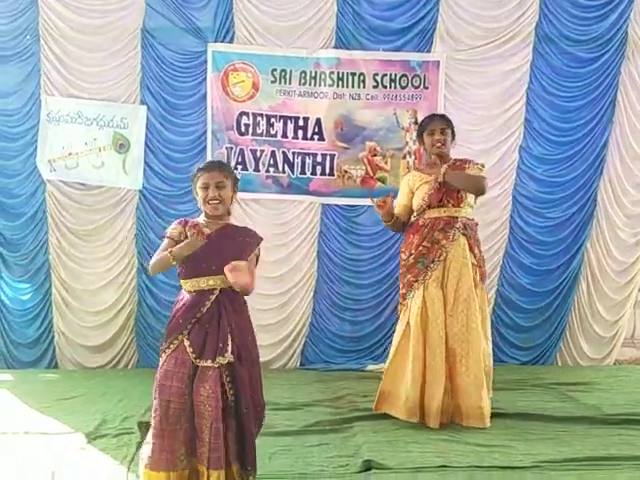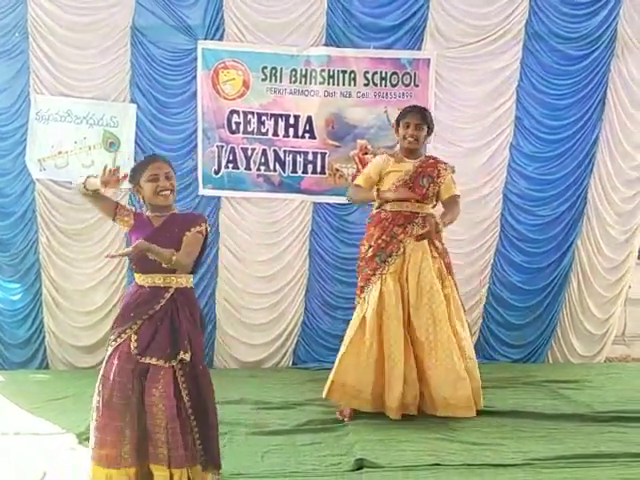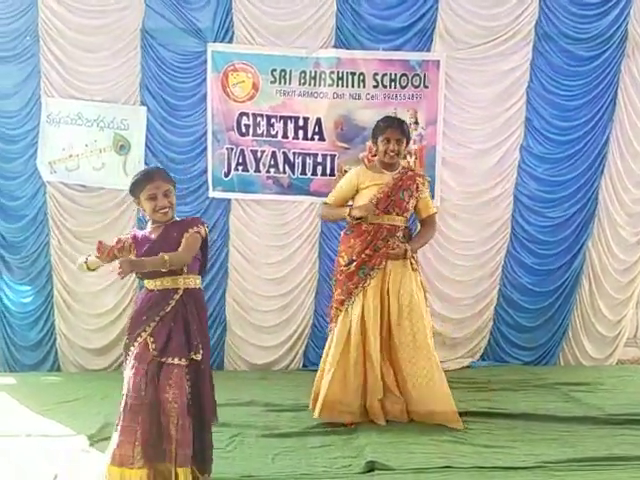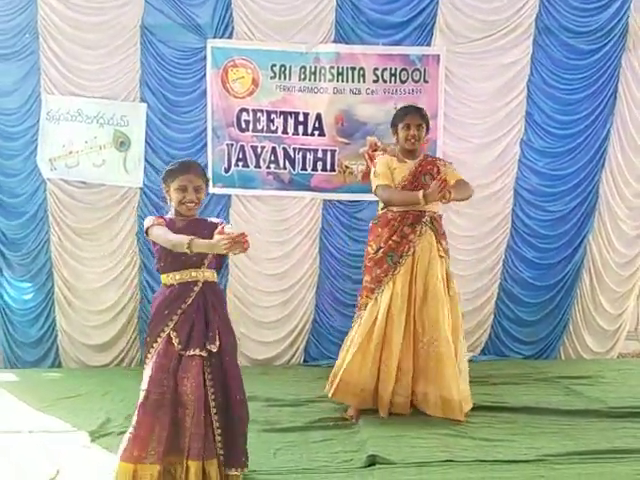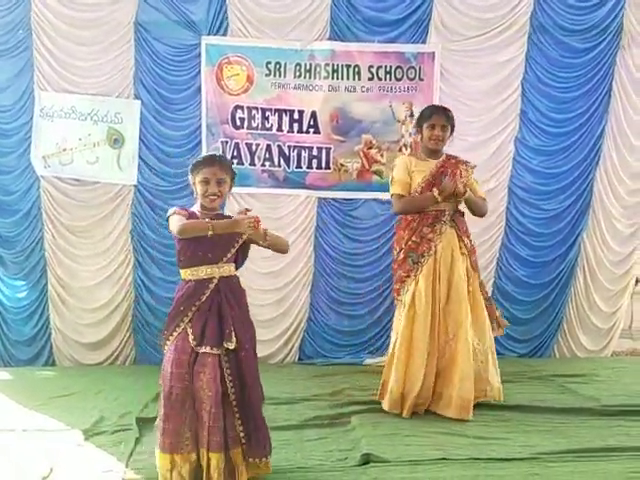
dt=0.5s
person 1, frame 1
left shoulder: (245, 238)
right shoulder: (183, 229)
left elbow: (247, 287)
right elbow: (153, 267)
left wrist: (240, 280)
right wrist: (187, 246)
left hip: (228, 323)
right hip: (188, 320)
left knee: (218, 402)
right knee: (174, 399)
person 1, frame 2
left shoulder: (193, 222)
right shoulder: (134, 220)
left elbow: (185, 262)
right elbow: (85, 188)
left wrist: (147, 249)
right wrist: (101, 183)
left hip: (176, 315)
right hip: (136, 313)
left knee: (172, 396)
right knee: (120, 392)
person 1, frame 3
left shoulder: (192, 227)
right shoulder: (135, 239)
left elbow: (183, 257)
right elbow: (87, 262)
left wrist: (138, 263)
right wrist: (99, 257)
left hip: (185, 318)
right hip: (148, 319)
left knee: (178, 395)
right knee: (140, 394)
person 1, frame 4
left shoulder: (213, 226)
right shoulder: (156, 224)
left elbow: (236, 240)
right elbow: (172, 242)
left wrist: (233, 241)
right wrist: (211, 245)
left hip: (207, 312)
right hip: (170, 311)
left knee: (205, 388)
right knee: (159, 388)
person 1, frame 5
left shoulder: (239, 223)
right shoulder: (180, 215)
left elbow: (284, 247)
right elbow: (181, 230)
left wrist: (255, 232)
right wrist: (230, 226)
left hip: (227, 306)
right hip: (191, 306)
left knee: (224, 383)
right knee: (180, 382)
person 2, frame 1
left shoulder: (466, 167)
right shoulder: (412, 178)
left elbow: (481, 187)
right elbow: (400, 224)
left wrist: (441, 172)
right wrist: (386, 215)
left hip: (461, 255)
right hip: (422, 255)
left knee: (463, 325)
right knee: (422, 322)
left ankle: (460, 401)
right ankle: (418, 400)
person 2, frame 2
left shoulder: (439, 169)
right shoulder: (384, 162)
left elbow: (454, 207)
right elbow: (354, 193)
left wrist: (437, 223)
right wrist: (388, 192)
left hip: (422, 248)
right hip: (382, 247)
left knee: (432, 318)
right knee: (376, 314)
left ankle: (439, 394)
right ankle: (357, 394)
person 2, frame 3
left shoulder: (415, 181)
right shoulder: (359, 175)
left elbow: (429, 223)
right elbow: (325, 211)
left wrist: (409, 249)
right wrist: (352, 212)
left hip: (398, 262)
right hip: (359, 261)
left knee: (408, 330)
right knee: (358, 329)
left ankle: (419, 403)
right ankle: (352, 403)
person 2, frame 4
left shoulder: (438, 166)
right shoulder: (384, 162)
left elbow: (466, 189)
right elbow: (386, 195)
left wrist: (445, 194)
right wrist: (424, 196)
left hip: (430, 250)
right hip: (391, 249)
left knee: (435, 319)
right knee: (385, 317)
left ankle: (435, 393)
right ankle: (362, 394)
person 2, frame 5
left shoulder: (459, 167)
right shoulder: (405, 163)
left elbow: (482, 208)
right elbow: (399, 205)
left wrist: (463, 194)
right wrist: (438, 193)
left hip: (453, 249)
right hip: (416, 249)
left knee: (456, 317)
right knee: (416, 317)
left ankle: (450, 393)
right ankle: (409, 393)
